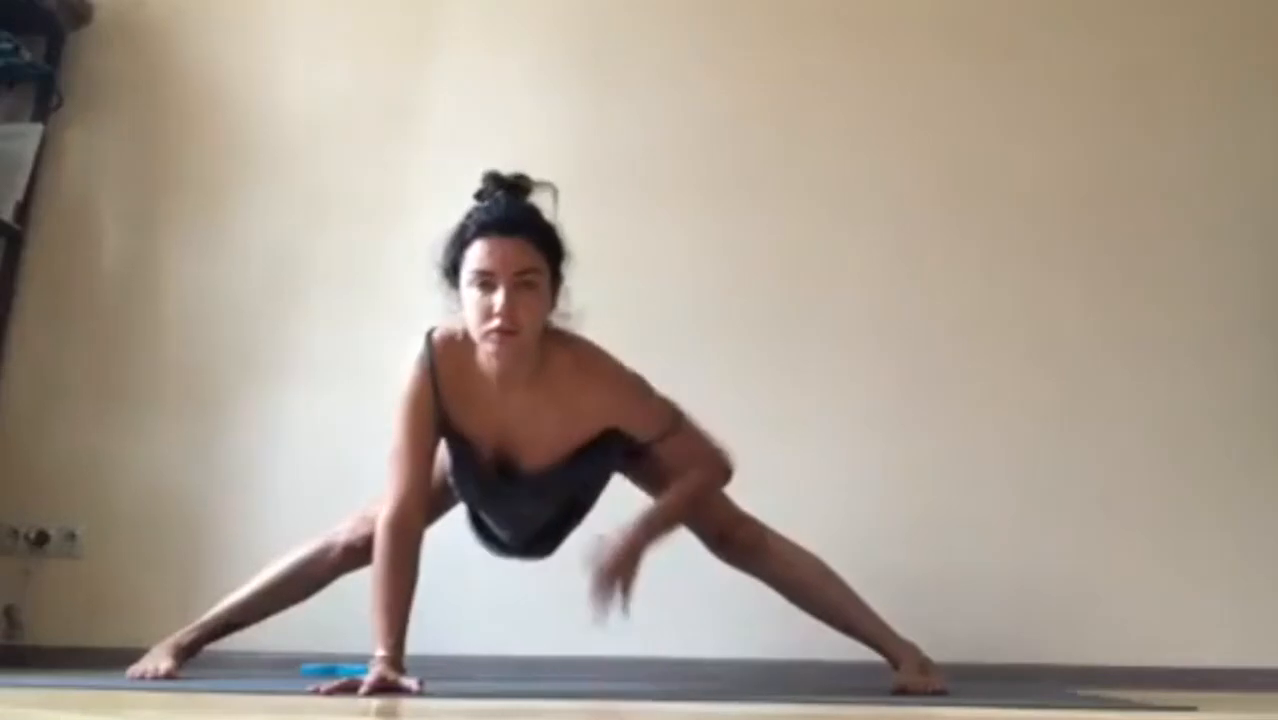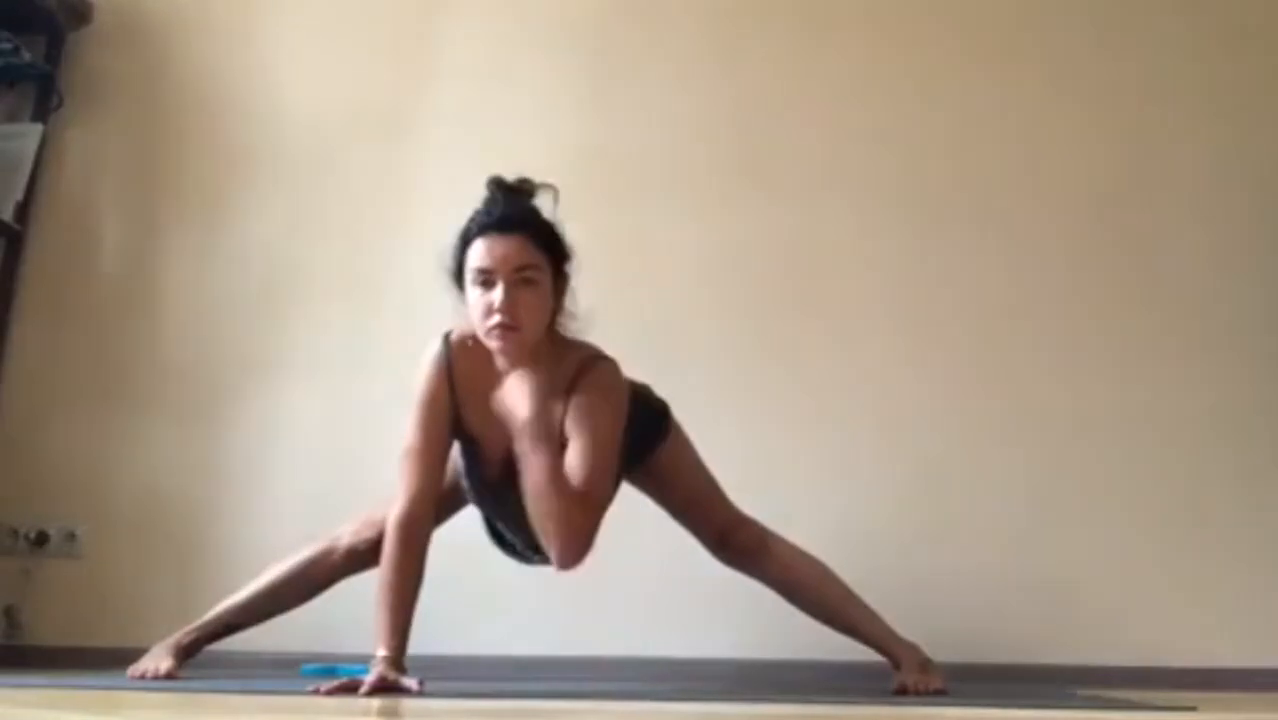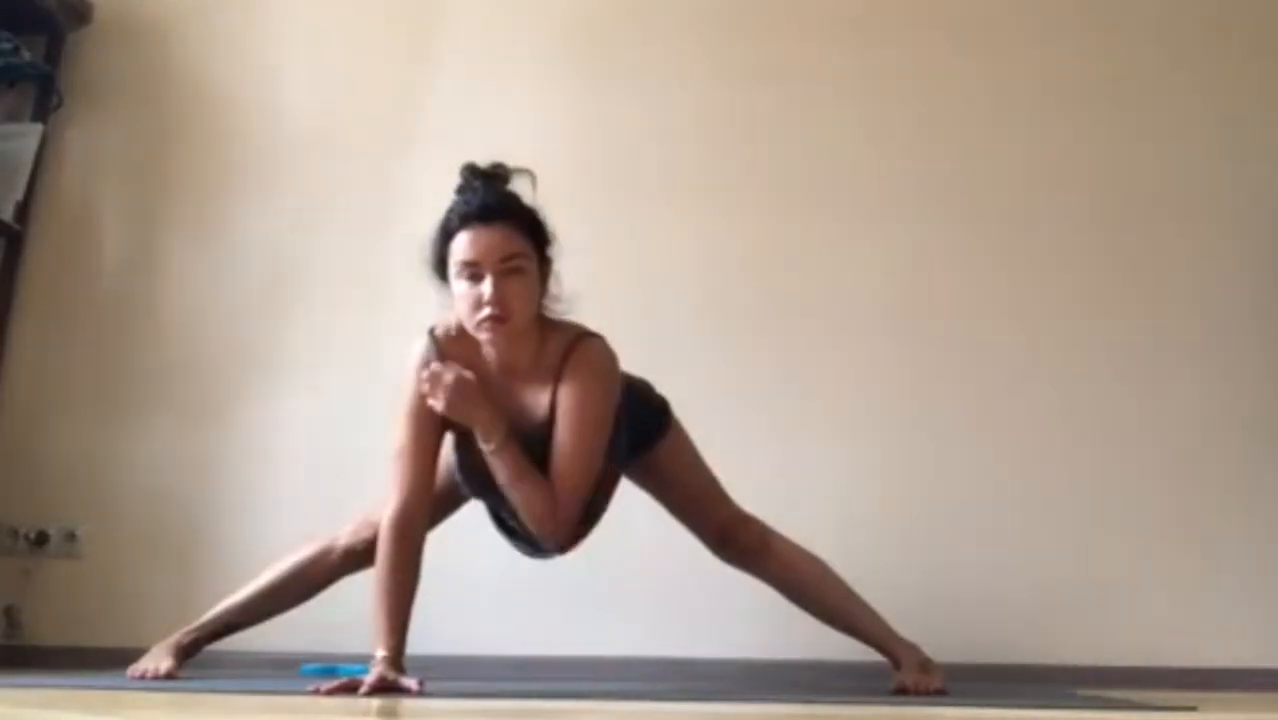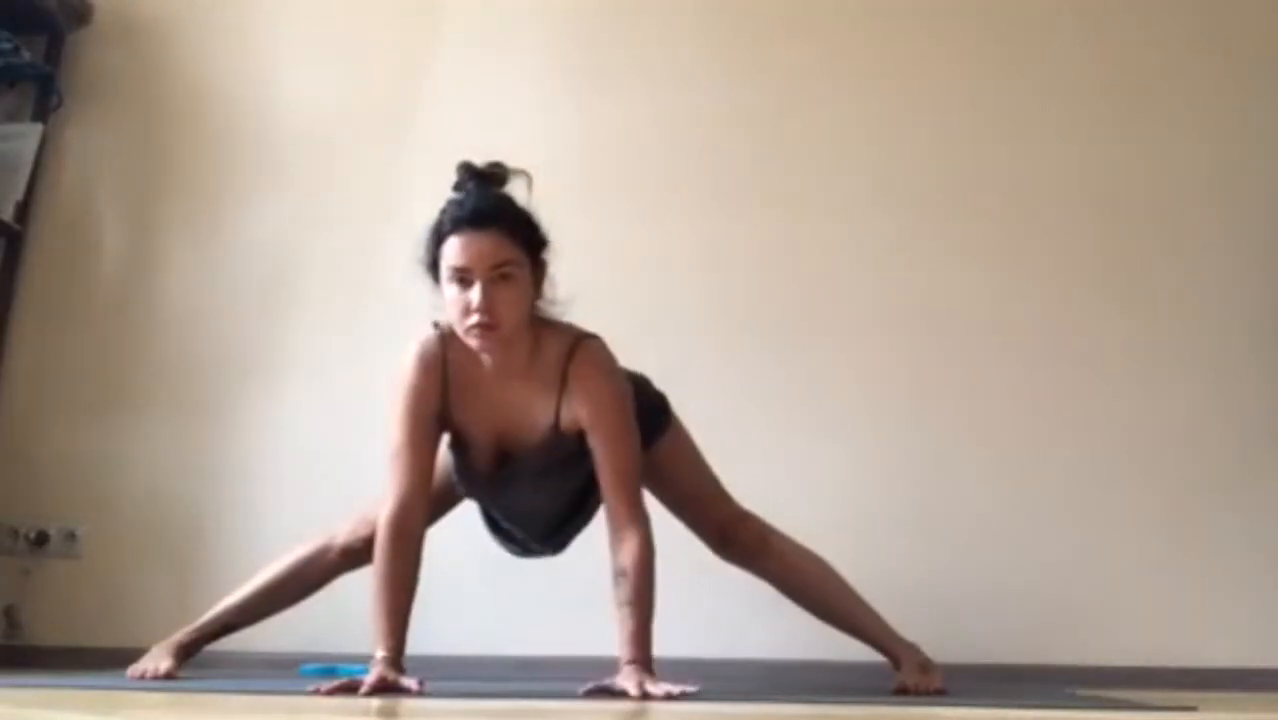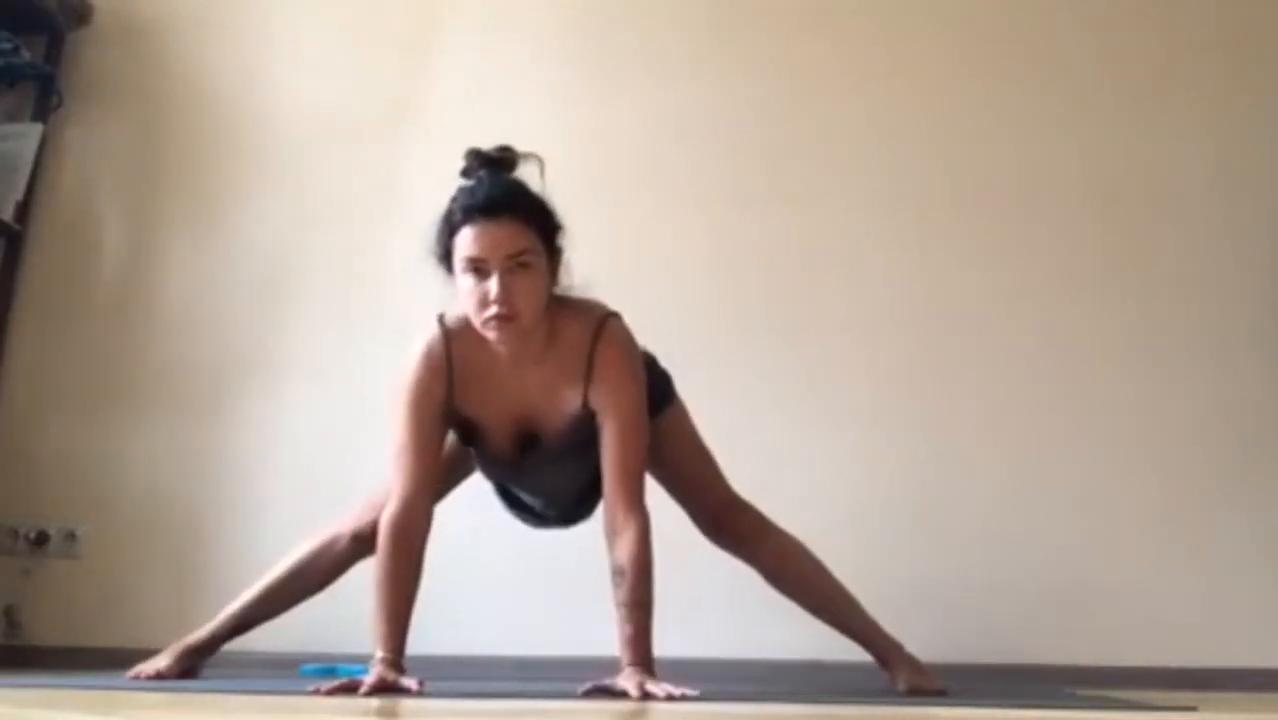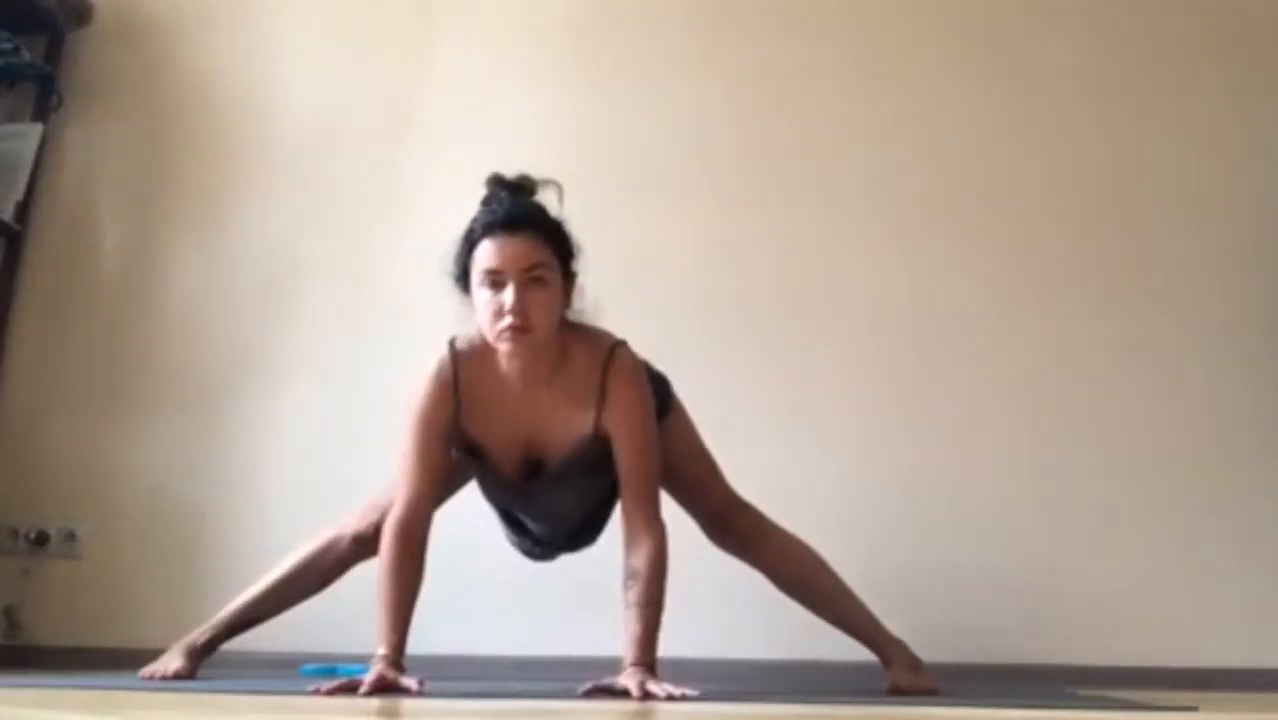
dt=0.5s
person 1, frame 1
left shoulder: (596, 380)
right shoulder: (434, 362)
left elbow: (711, 462)
right elbow: (397, 519)
left wrist: (632, 544)
right wrist: (386, 658)
left hip: (603, 444)
right hip: (476, 457)
left knee: (738, 537)
right knee: (355, 538)
left ankle: (902, 650)
right ankle: (183, 637)
person 1, frame 2
left shoulder: (597, 384)
right shoulder: (447, 363)
left elbow: (567, 550)
right elbow: (410, 518)
left wrist: (532, 427)
right wrist: (386, 659)
left hip: (610, 431)
right hip: (490, 450)
left knee: (740, 541)
right knee: (363, 540)
left ankle: (902, 650)
right ankle: (184, 637)
person 1, frame 3
left shoulder: (587, 362)
right shoulder: (437, 356)
left elbow: (557, 527)
right elbow: (403, 517)
left wrist: (486, 425)
right wrist: (386, 658)
left hip: (620, 428)
right hip: (489, 444)
left knee: (739, 538)
right knee: (360, 539)
left ankle: (902, 650)
right ankle: (184, 636)
person 1, frame 4
left shoulder: (587, 368)
right shoulder: (432, 361)
left elbow: (629, 526)
right elbow: (399, 518)
left wrist: (637, 659)
right wrist: (386, 658)
left hip: (617, 425)
right hip: (481, 453)
left knee: (740, 536)
right knee: (354, 540)
left ankle: (902, 650)
right ankle: (185, 638)
person 1, frame 5
left shoulder: (606, 345)
right shoulder: (440, 355)
left elbow: (626, 519)
right elbow: (405, 517)
left wrist: (636, 663)
right wrist: (386, 660)
left hip: (625, 404)
right hip: (487, 430)
left knee: (734, 525)
right knee: (364, 526)
left ankle: (893, 655)
right ankle: (196, 642)
person 1, frame 6
left shoulder: (616, 373)
right shoulder: (451, 376)
left elbow: (643, 532)
right elbow: (403, 524)
left wrist: (639, 662)
right wrist: (387, 658)
left hip: (621, 419)
right hip: (493, 445)
left knee: (737, 525)
right knee: (363, 528)
left ankle: (896, 651)
right ankle: (197, 641)
